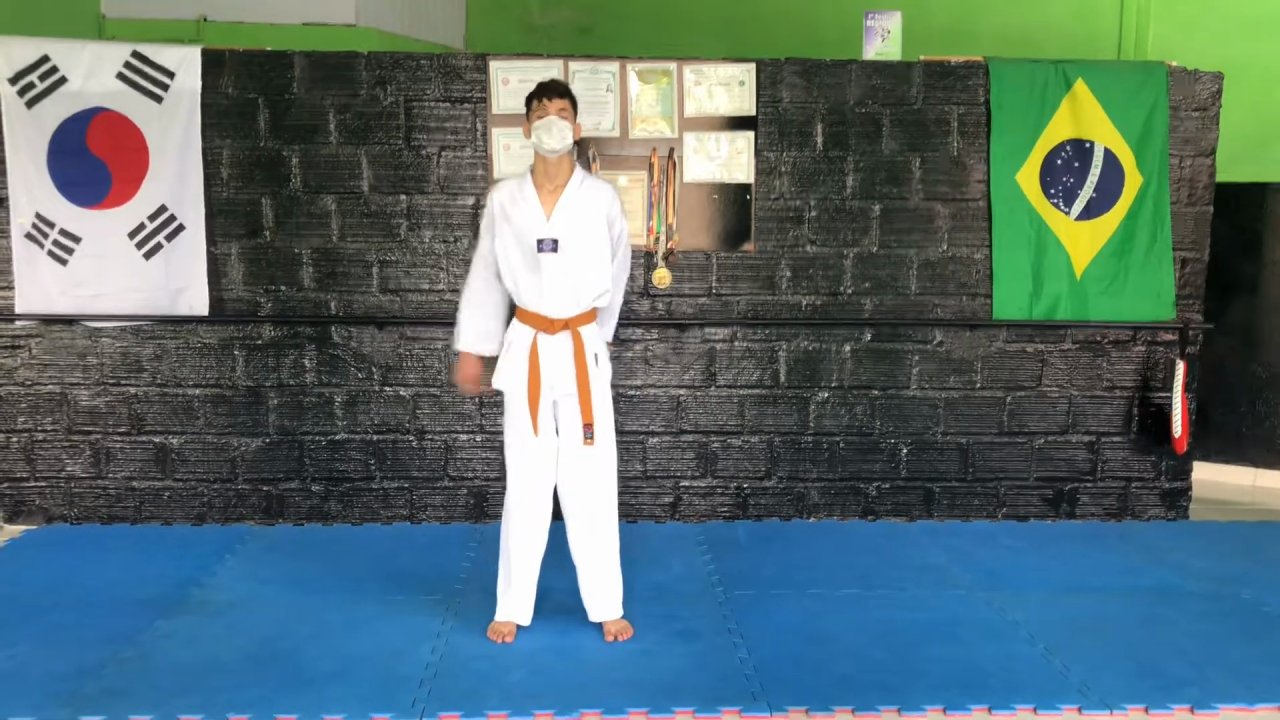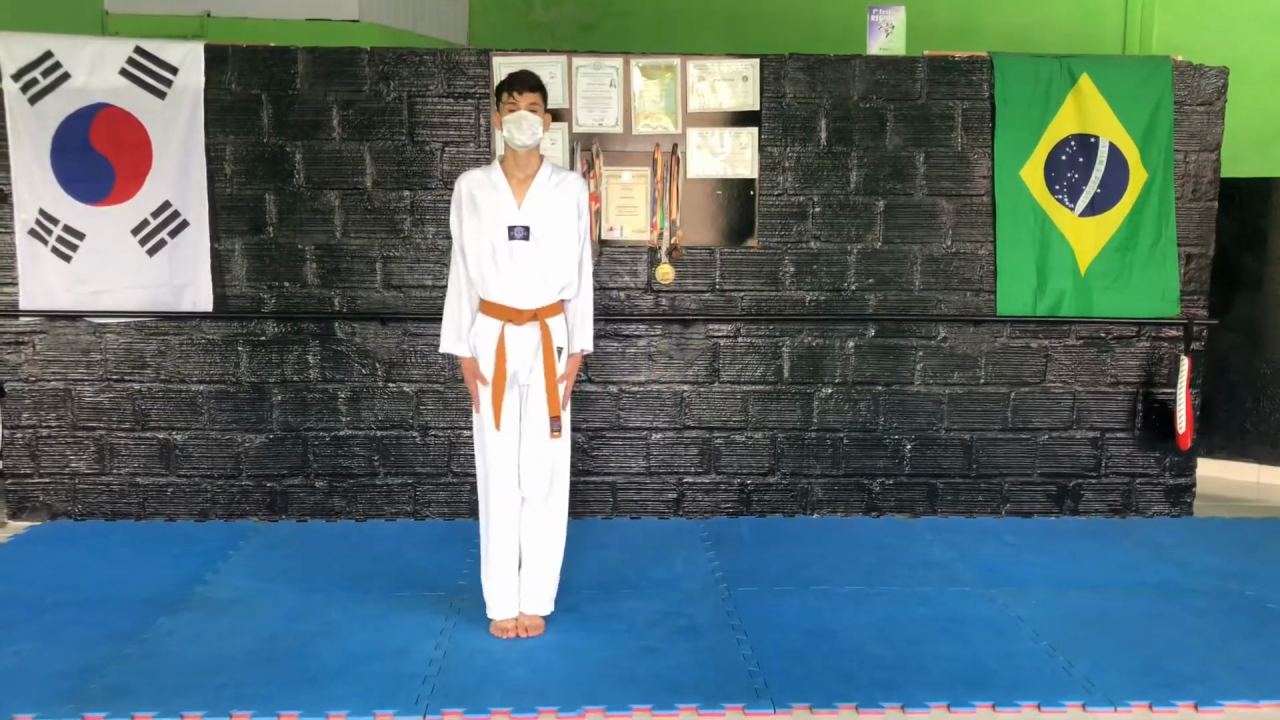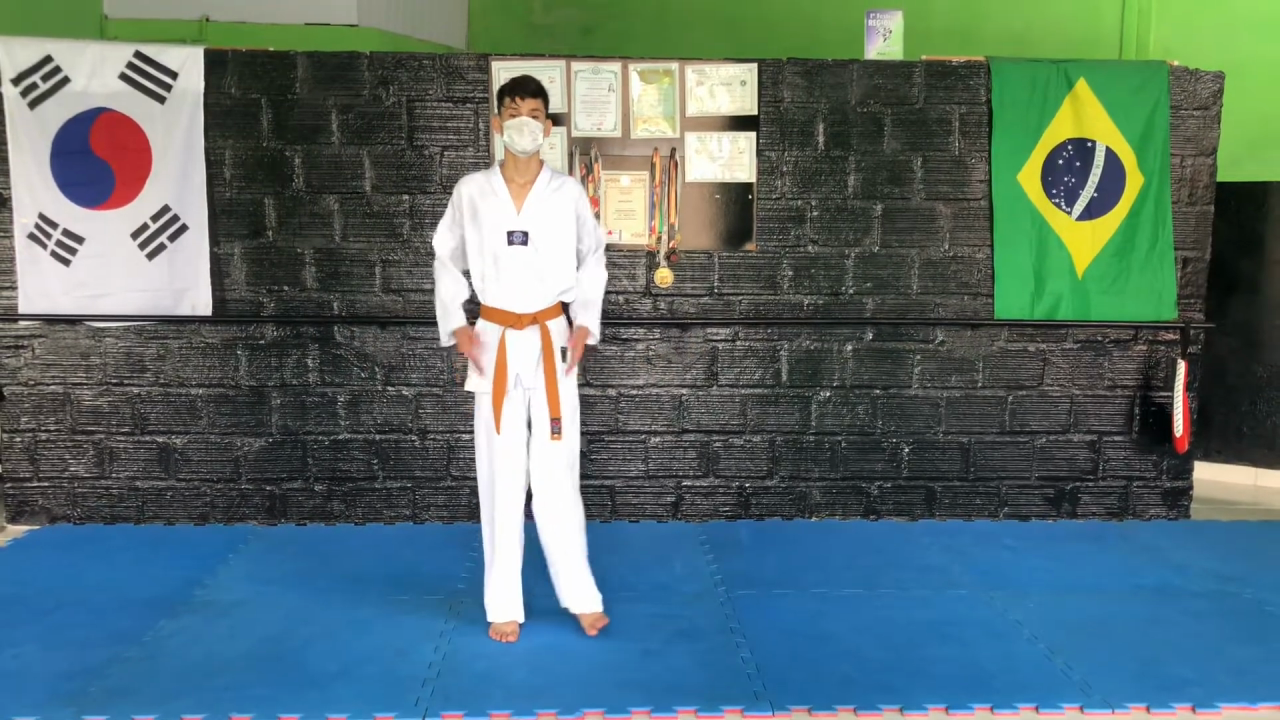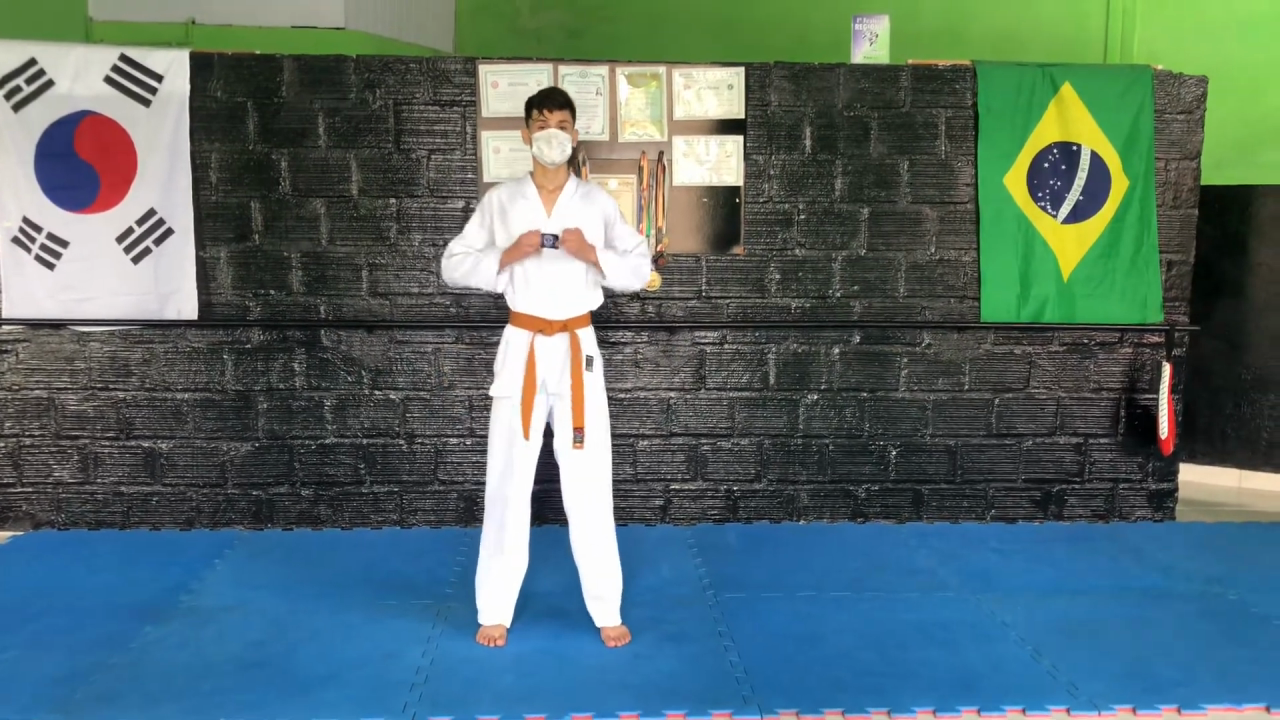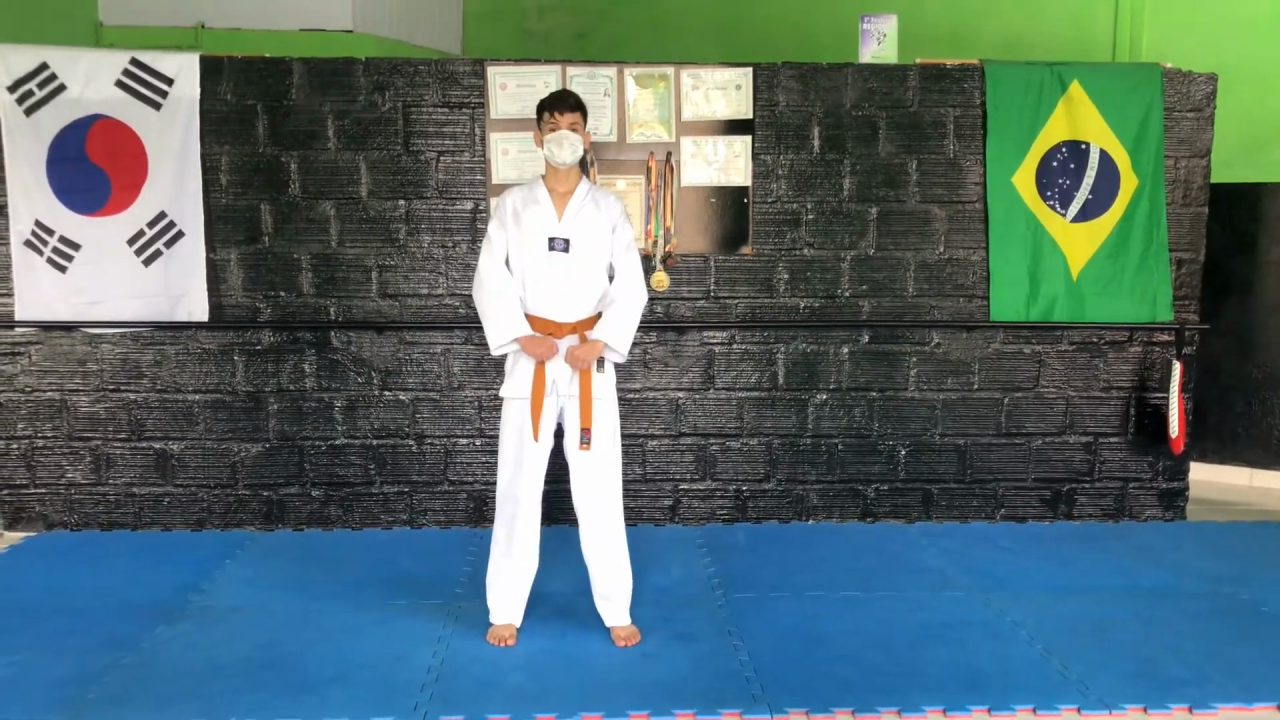
dt=1s
person 1, frame 1
left shoulder: (602, 196)
right shoulder: (504, 198)
left elbow: (616, 271)
right elbow: (484, 278)
right wrist: (472, 348)
left hip: (582, 348)
right hip: (527, 348)
left knee: (593, 482)
right knee: (528, 483)
left ankle: (606, 606)
right ankle: (511, 607)
person 1, frame 2
left shoulder: (570, 188)
right shoulder: (471, 187)
left elbow: (581, 273)
right elbow: (462, 272)
left wrist: (578, 349)
right wrist: (463, 352)
left hip: (549, 340)
right hip: (492, 339)
left knee: (545, 476)
right knee: (498, 474)
left ankle: (535, 601)
right ankle: (502, 602)
person 1, frame 3
left shoulder: (568, 193)
right shoulder: (471, 191)
left elbow: (593, 262)
right elbow: (447, 262)
left wrist: (584, 325)
right wrist: (457, 326)
left hip: (551, 341)
right hip: (493, 344)
left knee: (556, 478)
right knee: (500, 479)
left ankle: (581, 594)
right ankle: (504, 605)
person 1, frame 4
left shoulder: (598, 202)
right shoulder: (500, 200)
left elbow: (640, 267)
right elbow: (454, 265)
left wrist: (595, 256)
right wrist: (505, 257)
left hip: (578, 349)
right hip: (522, 350)
left knee: (589, 483)
right knee: (508, 482)
left ankle: (606, 610)
right ankle: (495, 611)
person 1, frame 5
left shoulder: (607, 207)
right shoulder: (513, 204)
left elbow: (630, 285)
right elbow: (489, 280)
left wrist: (601, 341)
right wrist: (521, 338)
left hip: (590, 353)
right hip: (530, 354)
left knee: (599, 485)
right knee: (519, 483)
left ankle: (616, 610)
right ankle: (506, 609)
